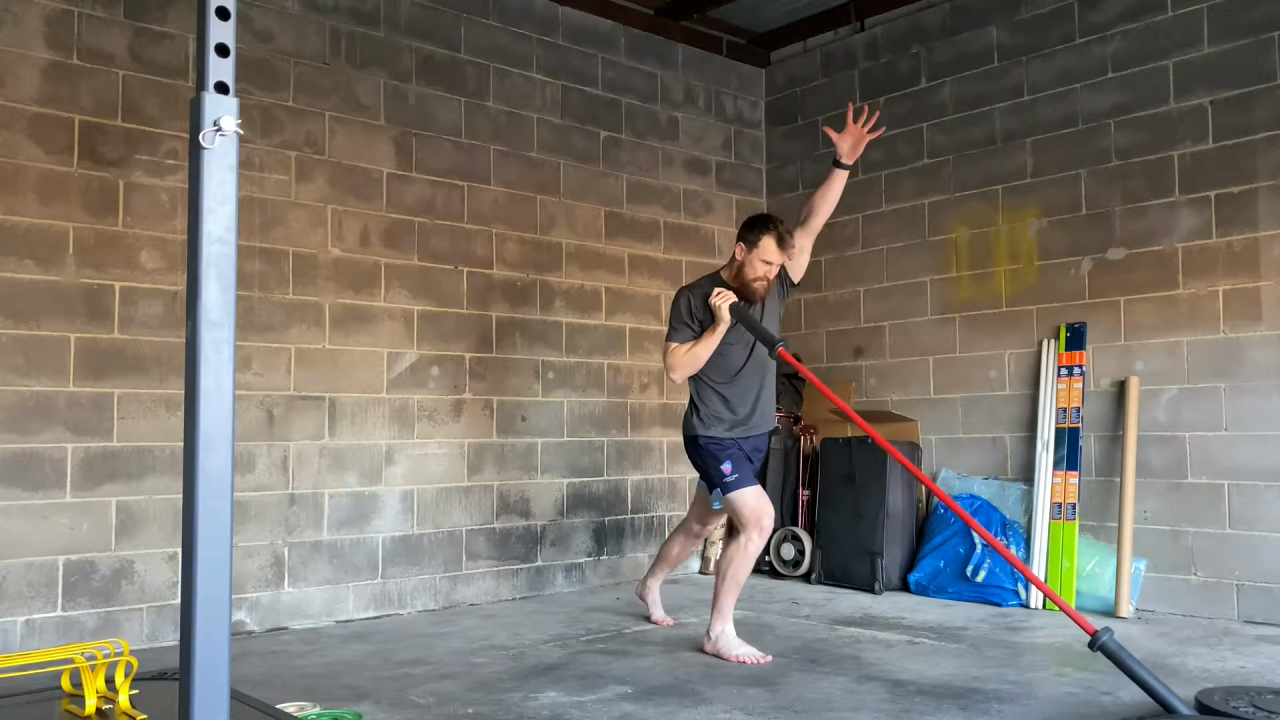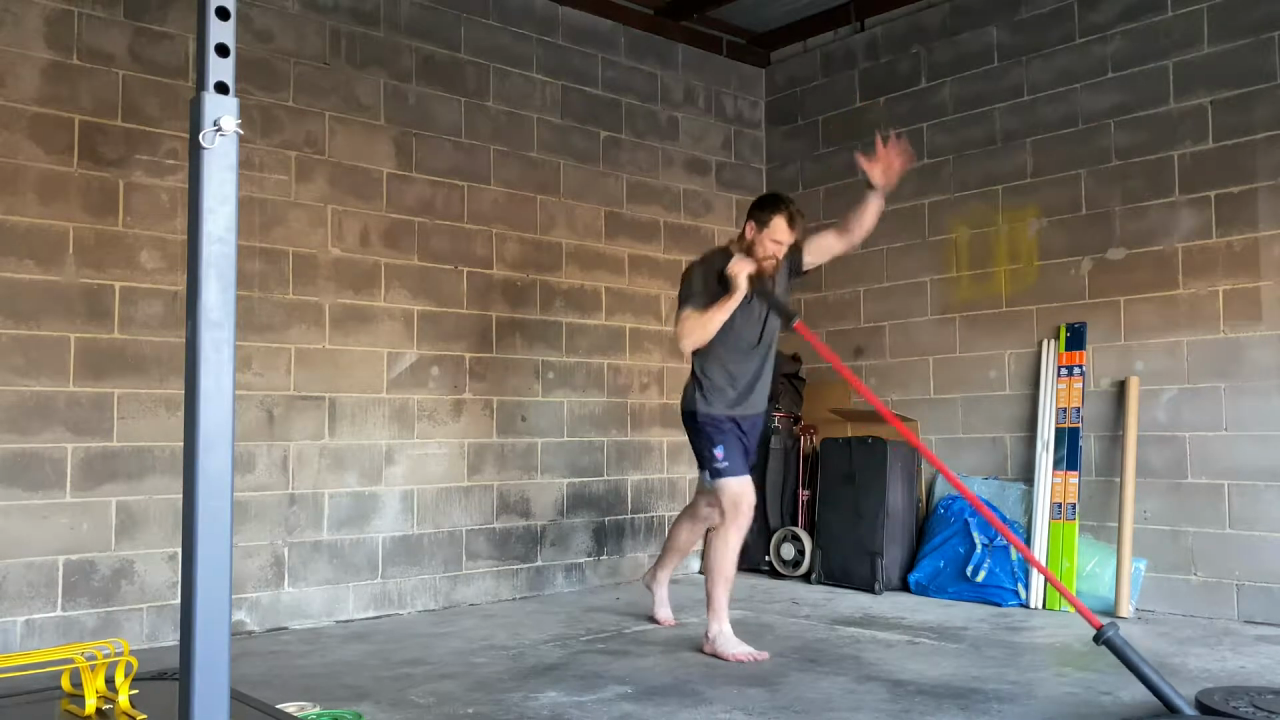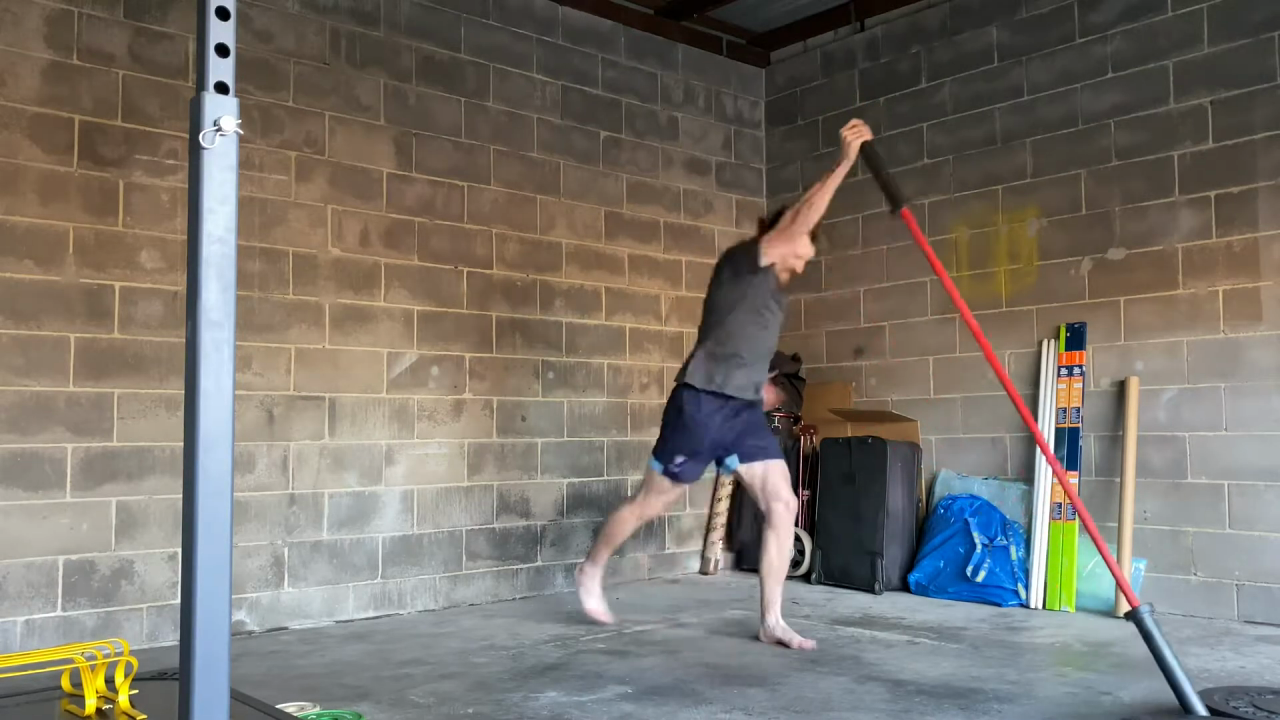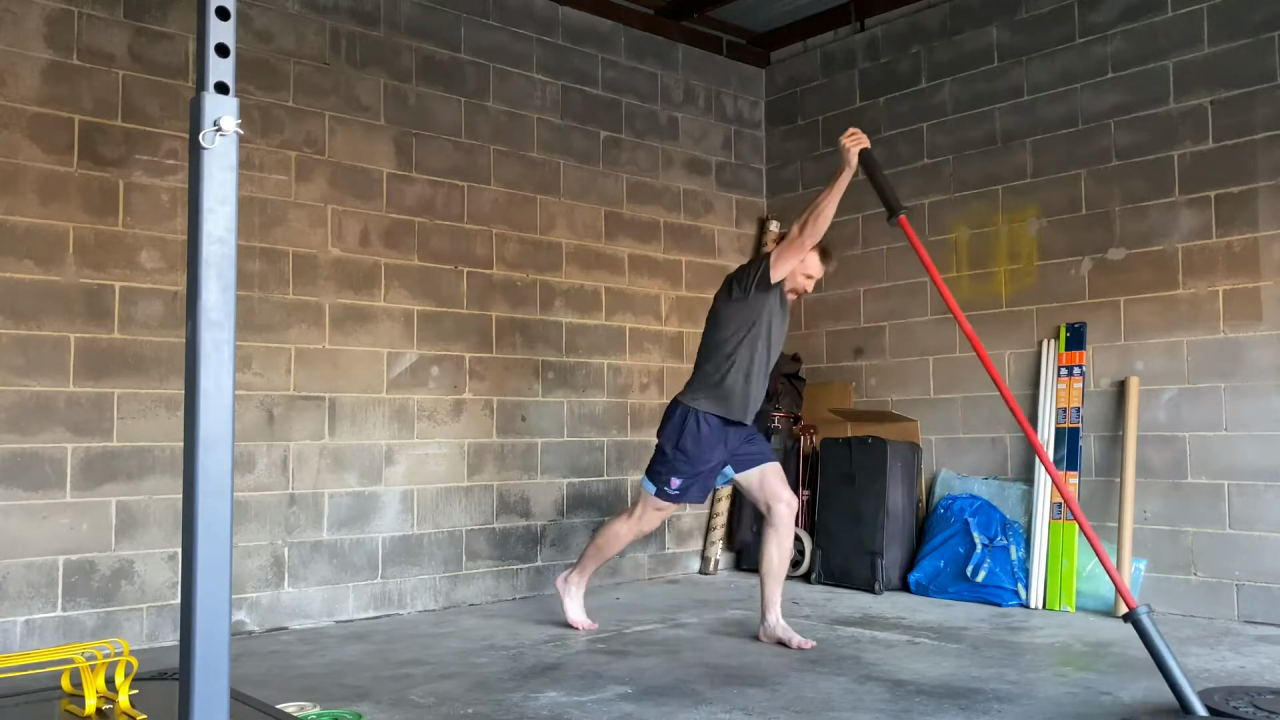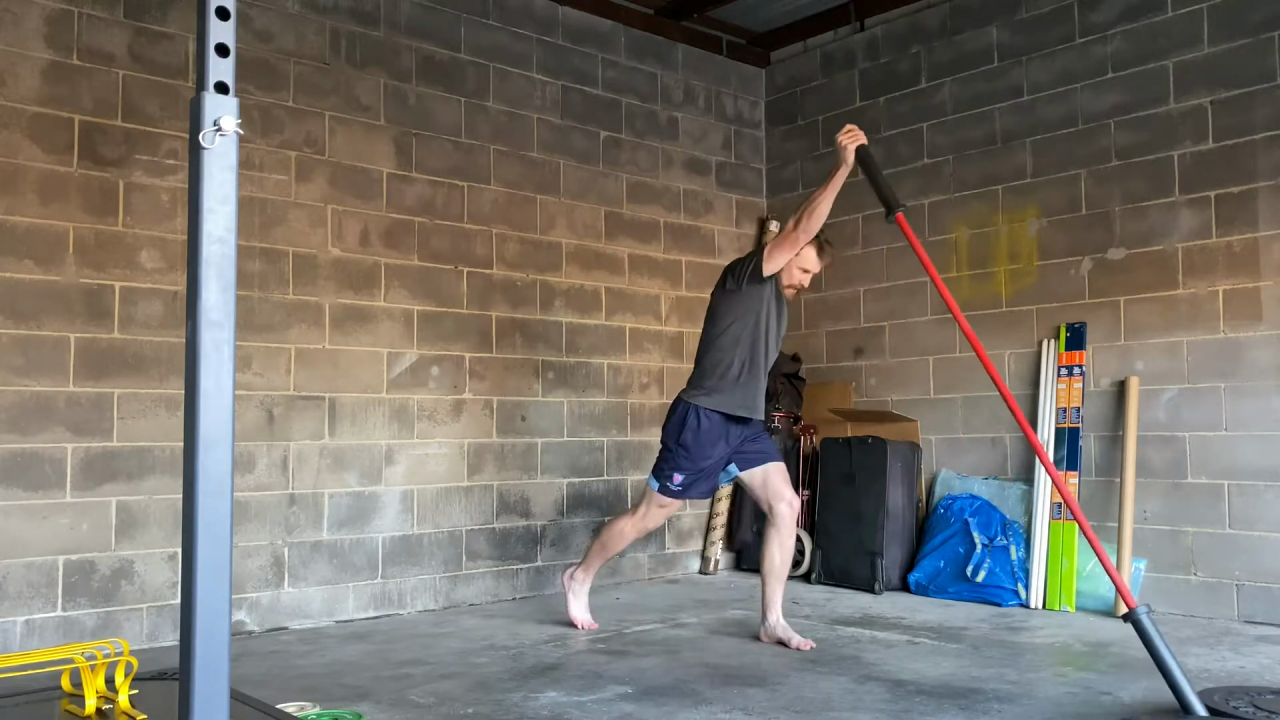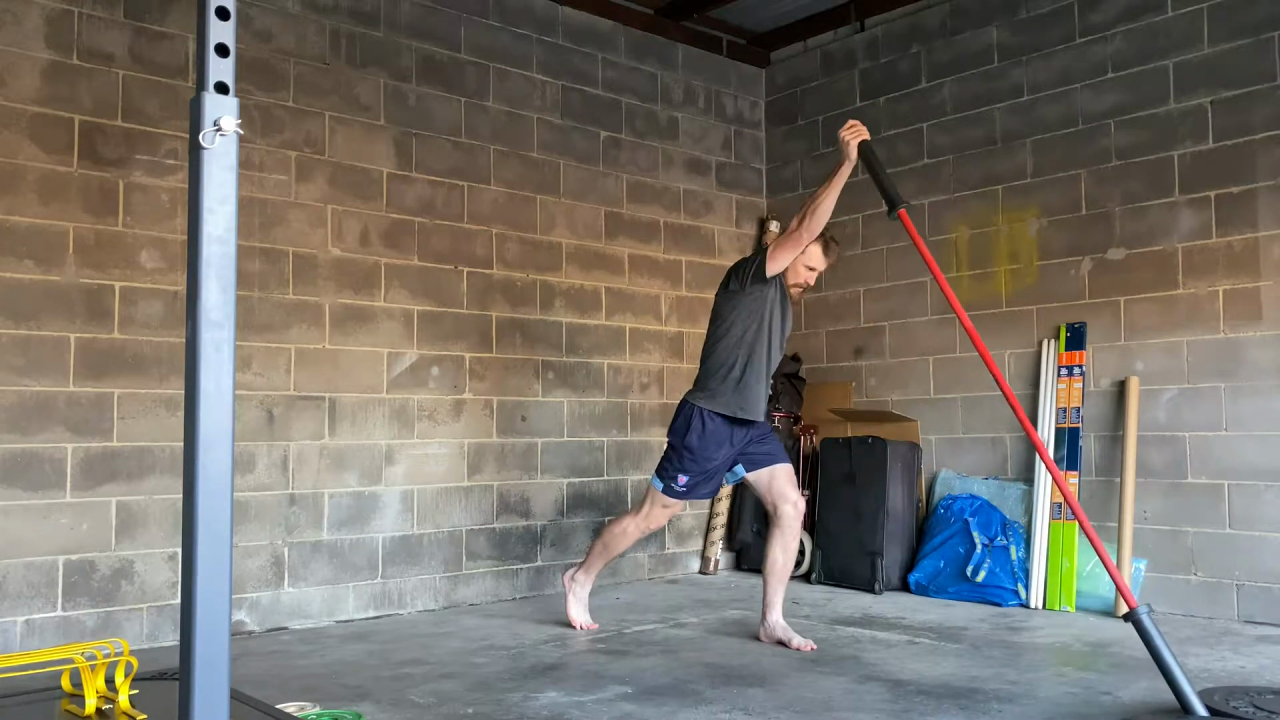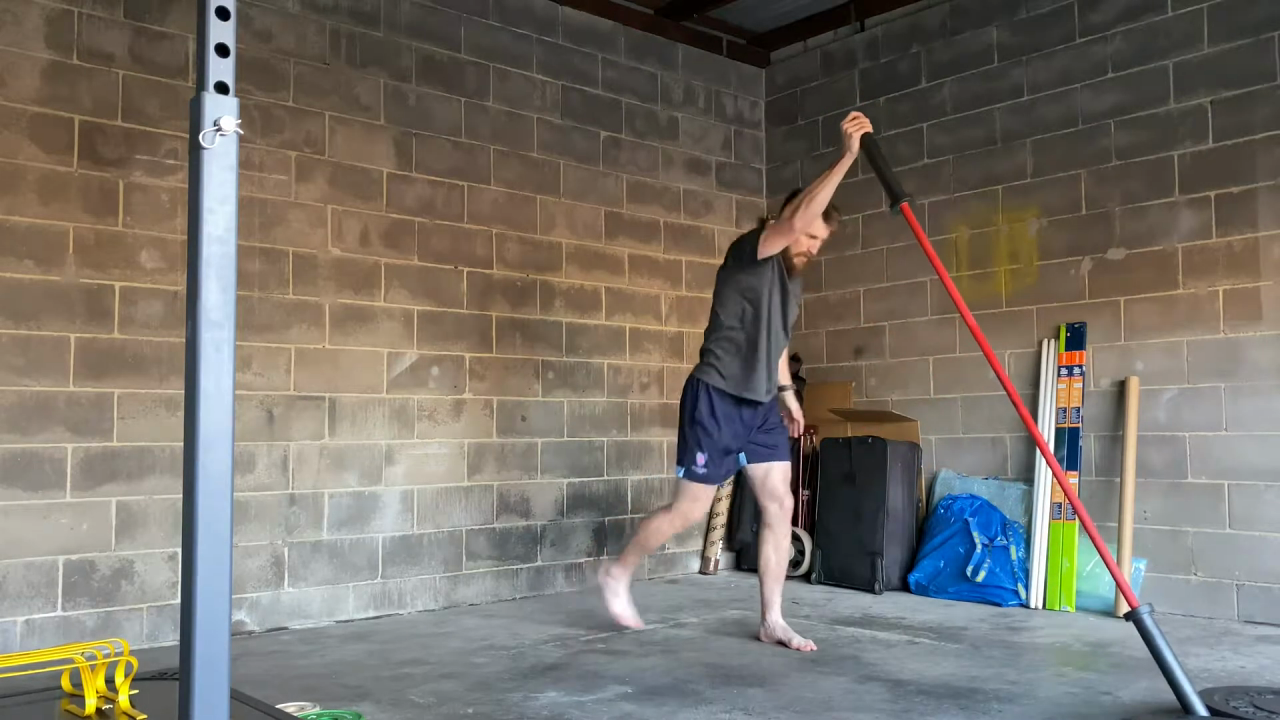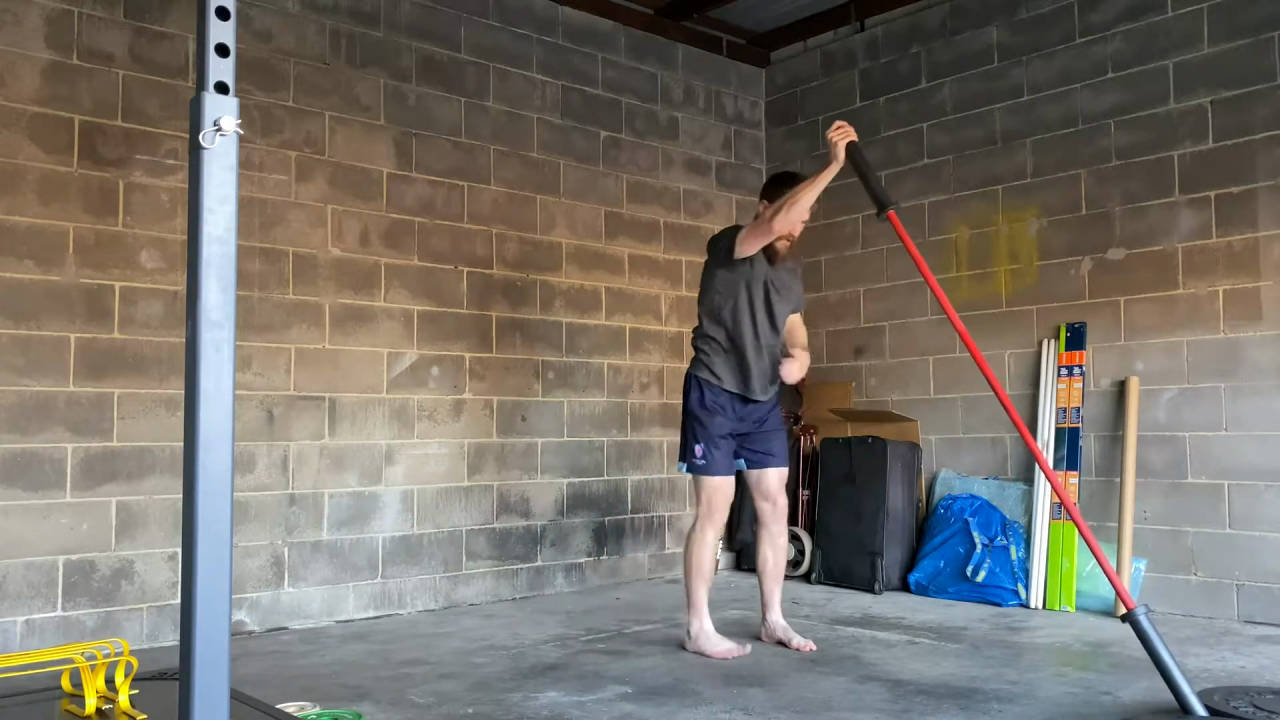
dt=0.2s
person 1, frame 1
left shoulder: (775, 285)
right shoulder: (693, 298)
left elbow: (812, 223)
right elbow: (676, 369)
left wrist: (844, 162)
right wrist: (719, 326)
left hip: (754, 434)
right hip: (714, 435)
left knee: (701, 524)
right knee: (759, 521)
left ankle: (649, 585)
right ankle: (719, 633)
person 1, frame 2
left shoulder: (784, 266)
right shoulder: (705, 272)
left elbow: (846, 237)
right elbow: (688, 339)
left wrist: (877, 187)
right wrist: (734, 294)
left hip: (751, 413)
right hip: (712, 412)
left knee: (708, 509)
right knee: (740, 510)
left ankle: (658, 578)
right ankle: (717, 631)
person 1, frame 3
left shoulder: (771, 284)
right shoulder: (743, 258)
right elbow: (800, 221)
right wrist: (845, 163)
left hip: (742, 406)
right hip: (702, 401)
left knee: (784, 504)
right knee: (653, 501)
left ankle: (772, 620)
right ankle: (592, 571)
person 1, frame 4
left shoulder: (775, 303)
right shoulder: (749, 283)
right elbow: (805, 235)
right wrist: (846, 171)
left hip: (737, 425)
right hip: (699, 422)
left knee: (783, 506)
right knee: (644, 518)
left ankle: (772, 621)
right ankle: (574, 581)
person 1, frame 5
left shoulder: (775, 296)
right shoulder: (743, 277)
right elbow: (801, 231)
right wrist: (842, 168)
left hip: (745, 421)
right hip: (704, 418)
left knee: (786, 506)
right knee: (649, 514)
left ankle: (773, 620)
right ankle: (579, 577)
person 1, frame 6
left shoulder: (781, 295)
right shoulder: (748, 277)
right elbow: (805, 230)
right wrist: (846, 165)
left hip: (752, 422)
right hip: (710, 420)
left knee: (791, 508)
right knee: (652, 515)
left ankle: (772, 620)
right ankle: (581, 578)
person 1, frame 7
left shoulder: (791, 275)
right shoulder: (747, 254)
right elbow: (796, 217)
left wrist: (786, 391)
right wrist: (847, 156)
left hip: (760, 404)
right hip: (716, 398)
left knee: (780, 506)
right knee: (689, 509)
left ankle: (772, 619)
right ankle: (617, 574)
person 1, frame 8
left shoulder: (786, 267)
right shoulder: (728, 246)
left elbow: (793, 325)
right elbow: (774, 222)
left wrist: (799, 354)
right wrist: (833, 166)
left hip: (763, 400)
right hip: (714, 395)
left knee: (774, 507)
right knee: (716, 510)
left ankle: (773, 619)
right ankle: (698, 625)
